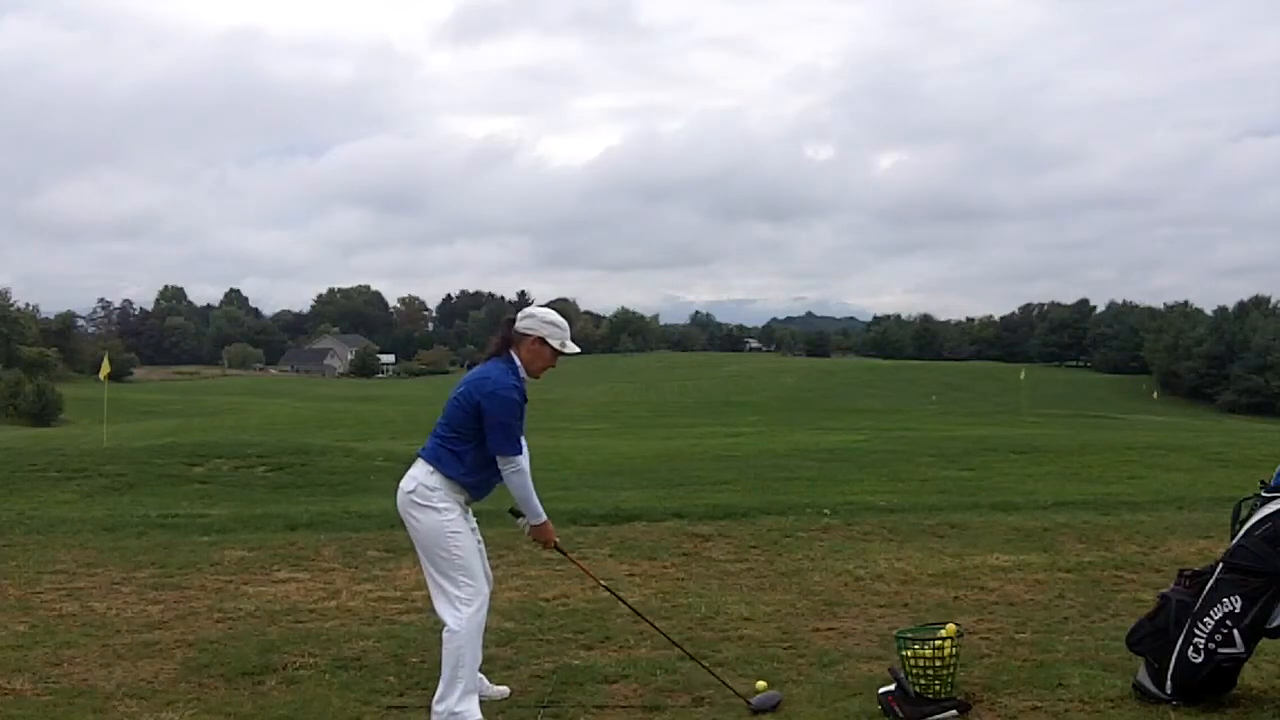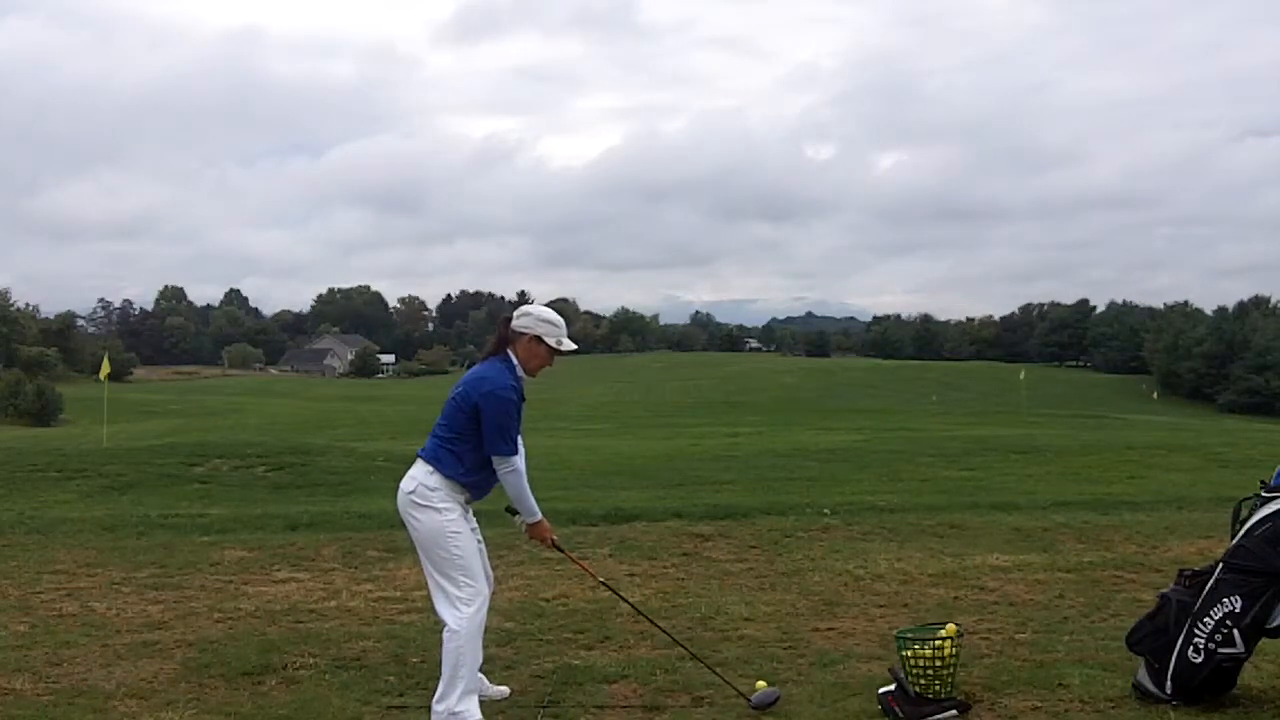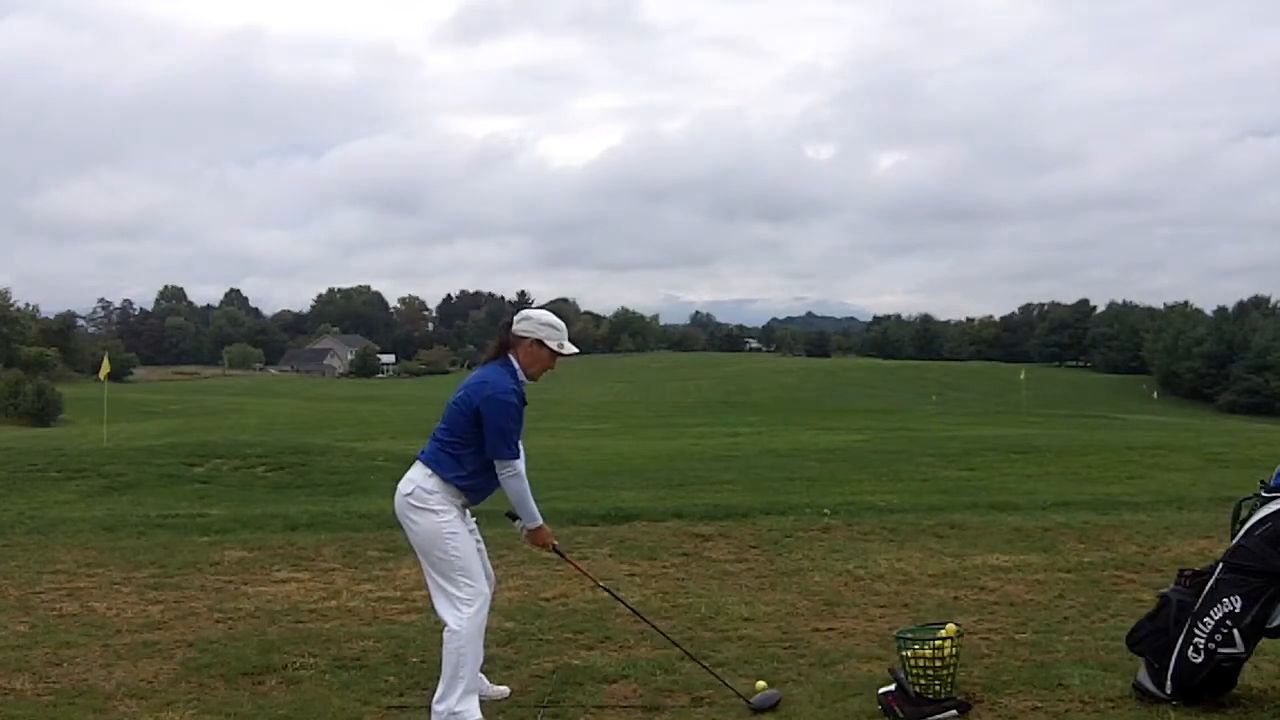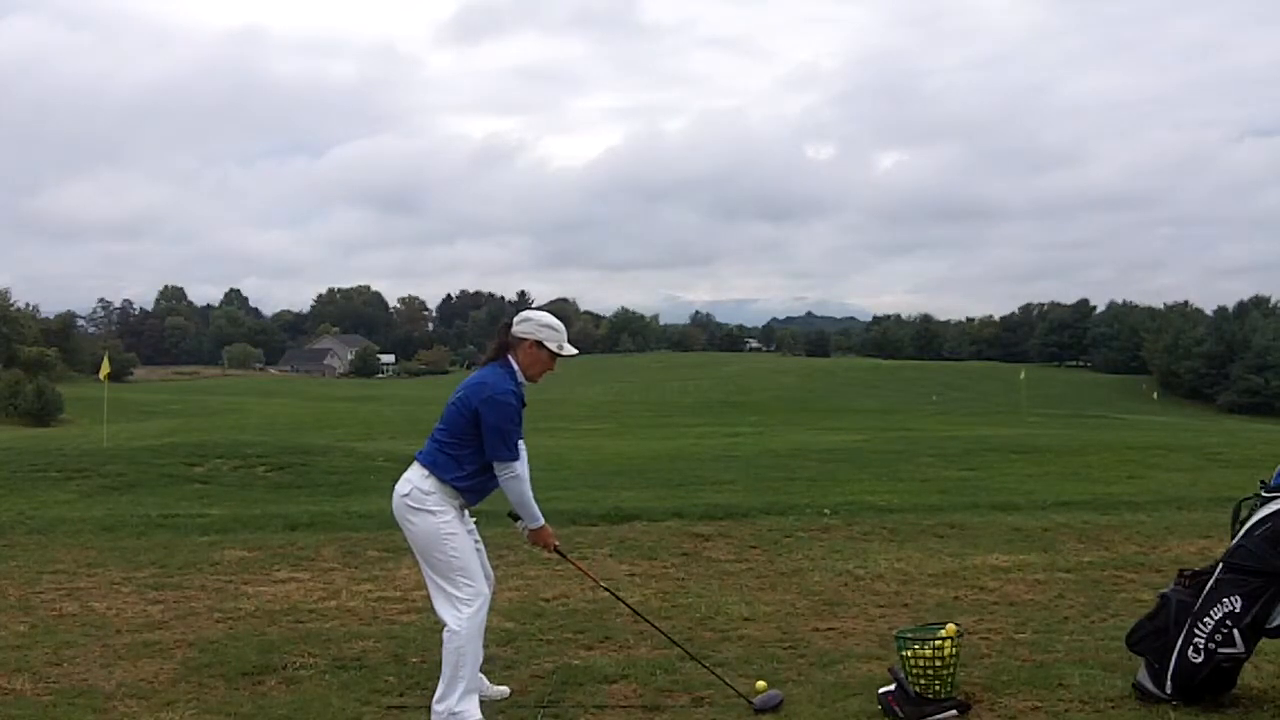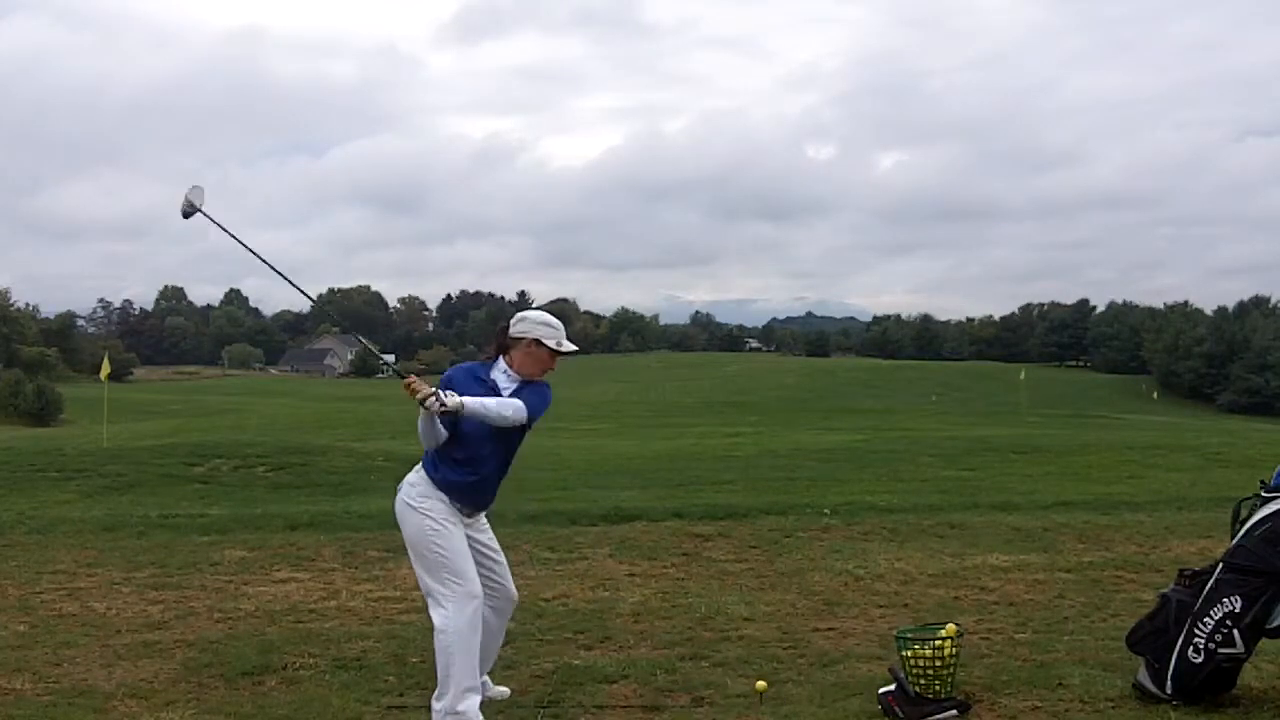
dt=0.5s
person 1, frame 1
left shoulder: (502, 376)
right shoulder: (500, 386)
left elbow: (517, 449)
right elbow: (510, 464)
left wrist: (530, 513)
right wrist: (539, 519)
left hip: (444, 493)
right hip: (431, 496)
left knee: (478, 586)
right knee: (466, 601)
left ankle: (466, 680)
person 1, frame 2
left shoulder: (501, 375)
right shoulder: (497, 386)
left elbow: (513, 448)
right elbow: (505, 464)
left wrist: (527, 512)
right wrist: (533, 518)
left hip: (446, 493)
right hip: (432, 496)
left knee: (479, 587)
right knee: (467, 600)
left ankle: (466, 679)
person 1, frame 3
left shoulder: (503, 379)
right shoulder: (499, 390)
left elbow: (514, 454)
right elbow: (508, 468)
left wrist: (526, 516)
right wrist: (534, 523)
left hip: (443, 497)
right hip: (429, 499)
left knee: (480, 586)
right knee: (468, 601)
left ankle: (466, 680)
person 1, frame 4
left shoulder: (504, 381)
right shoulder: (497, 391)
left elbow: (517, 452)
right elbow: (506, 470)
left wrist: (529, 515)
right wrist: (536, 523)
left hip: (444, 498)
right hip: (427, 499)
left knee: (480, 585)
right knee: (468, 600)
left ankle: (466, 679)
person 1, frame 5
left shoulder: (538, 393)
right shoulder: (459, 375)
left elbow: (509, 413)
right elbow: (431, 440)
left wrist: (453, 403)
right wrist: (429, 402)
left hip: (471, 511)
right hip: (427, 499)
left knee: (500, 596)
right knee: (462, 600)
left ankle: (470, 680)
